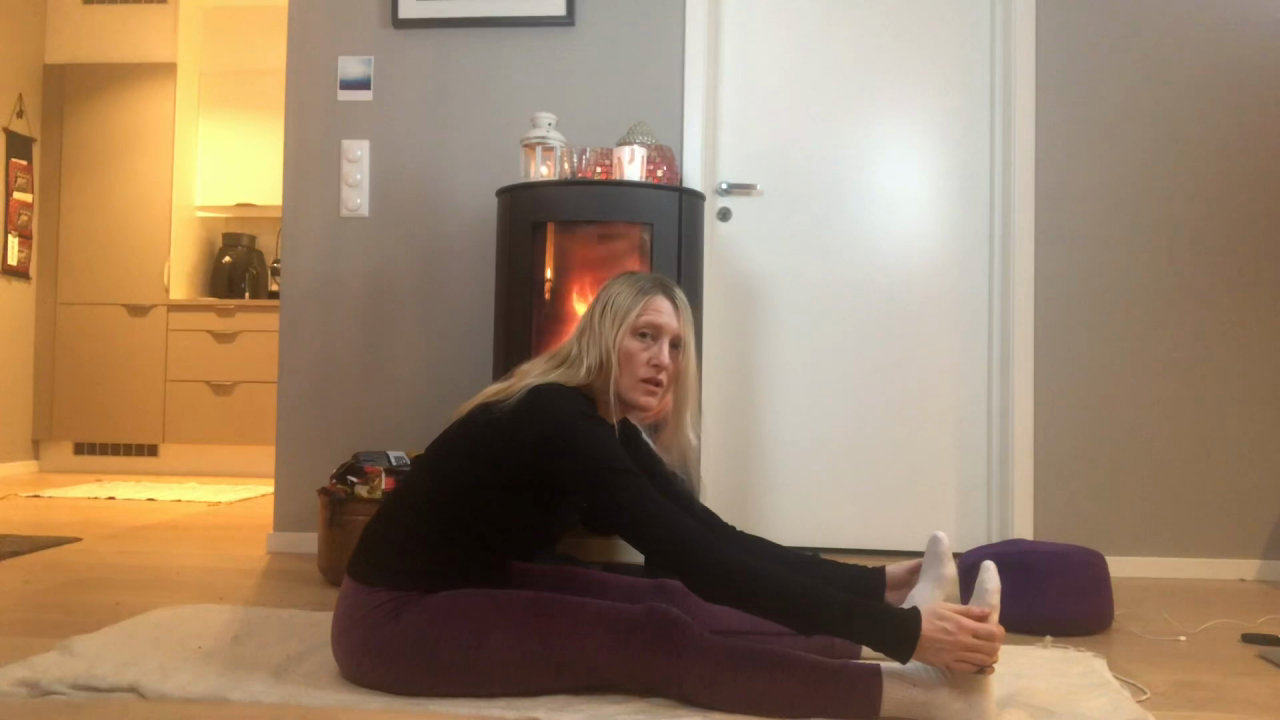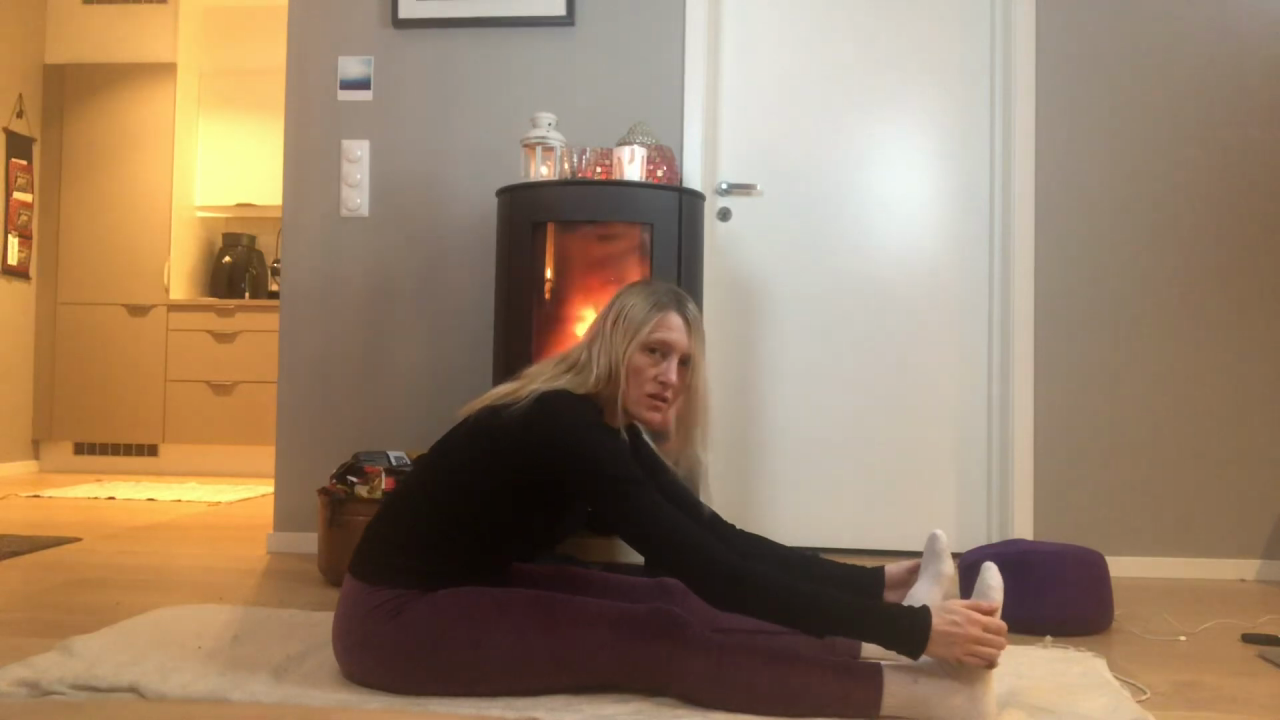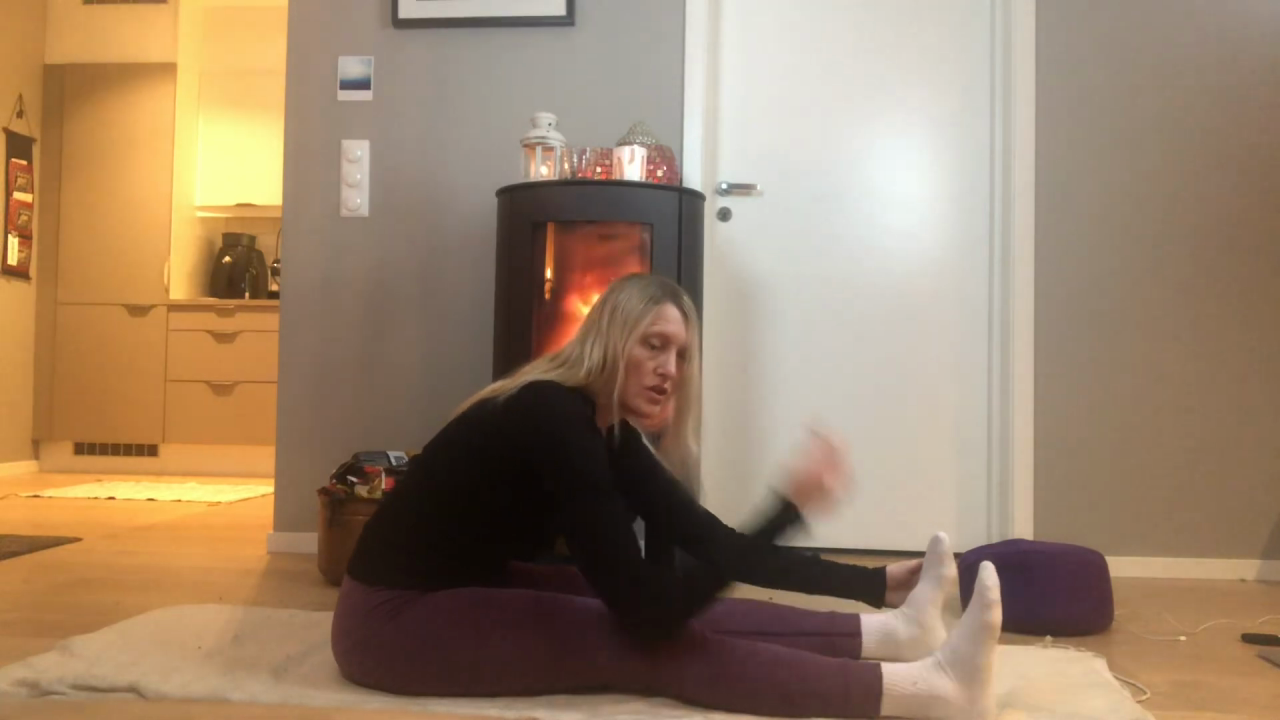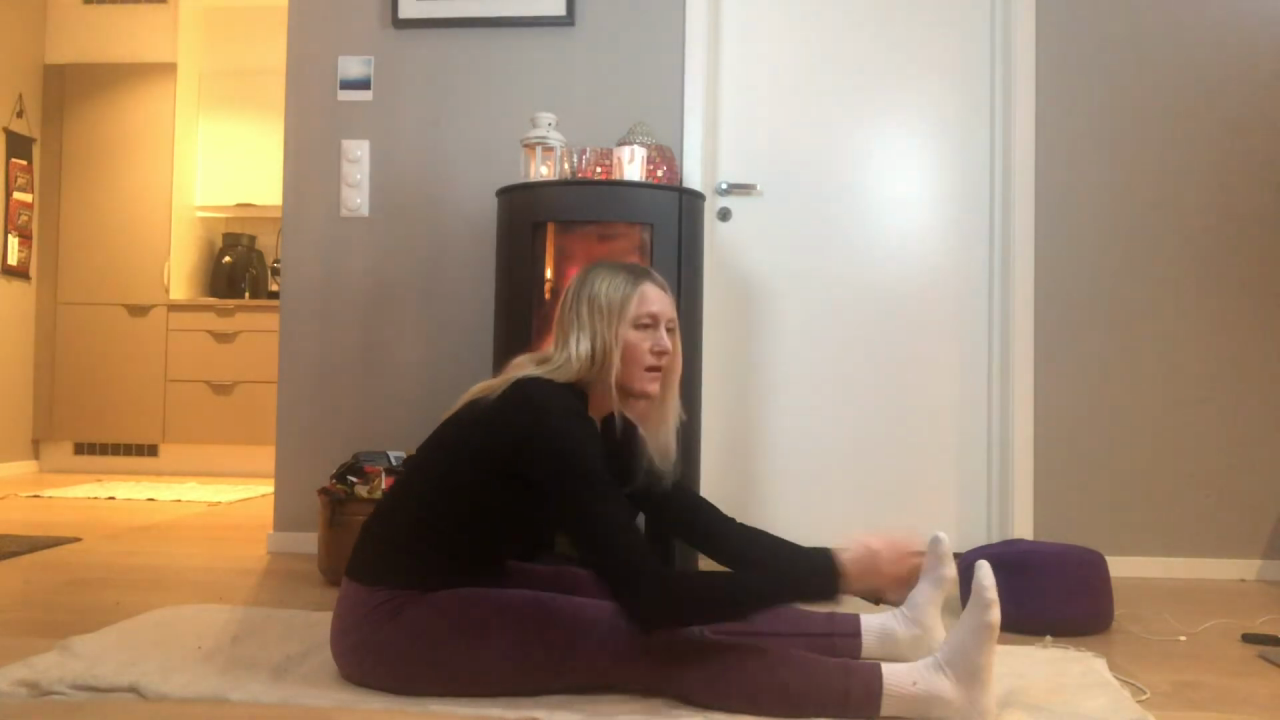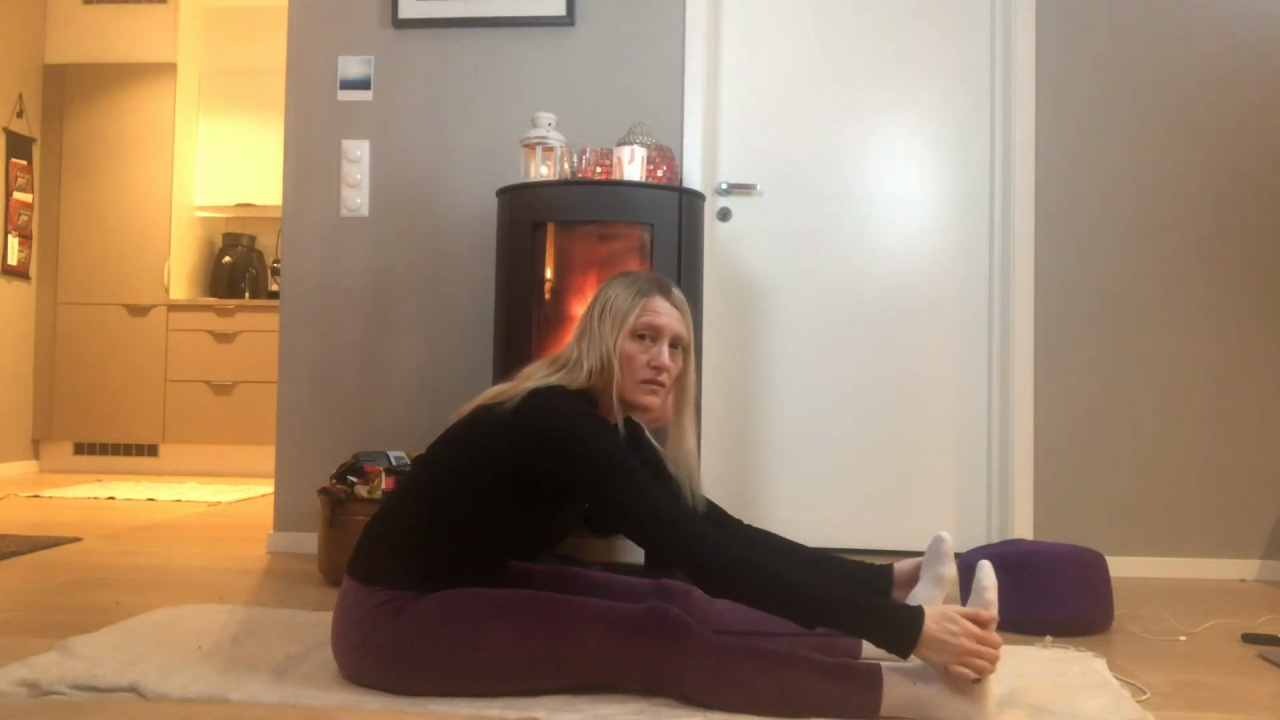
dt=1s
person 1, frame 1
left shoulder: (611, 427)
right shoulder: (558, 421)
left elbow: (720, 540)
right elbow: (706, 568)
left wrist: (878, 587)
right wrist: (899, 632)
left hip: (474, 590)
right hip: (395, 619)
left knee: (667, 605)
right knee: (654, 639)
person 1, frame 2
left shoulder: (612, 428)
right shoulder: (567, 428)
left elbow: (722, 541)
right elbow: (717, 578)
left wrist: (876, 585)
right wrist: (912, 631)
left hip: (472, 588)
right hip: (397, 617)
left knee: (669, 604)
right knee: (660, 639)
person 1, frame 3
left shoulder: (610, 430)
right shoulder: (553, 419)
left elbow: (713, 544)
right elbow: (645, 614)
left wrist: (873, 582)
right wrist: (789, 509)
left hip: (474, 589)
right hip: (396, 618)
left knee: (673, 614)
right knee: (663, 640)
left ankle: (891, 630)
person 1, frame 4
left shoulder: (607, 426)
right shoulder: (546, 416)
left elbow: (715, 533)
right elbow: (645, 601)
left wrist: (863, 576)
right wrist: (834, 576)
left hip: (473, 591)
right hip: (396, 620)
left knee: (670, 617)
right knee: (657, 642)
left ankle: (893, 638)
person 1, frame 5
left shoulder: (614, 429)
right shoulder: (560, 422)
left elbow: (728, 536)
right elbow: (712, 564)
left wrist: (883, 582)
right wrist: (901, 628)
left hip: (475, 588)
right hip: (397, 619)
left knee: (670, 604)
right knee: (656, 638)
